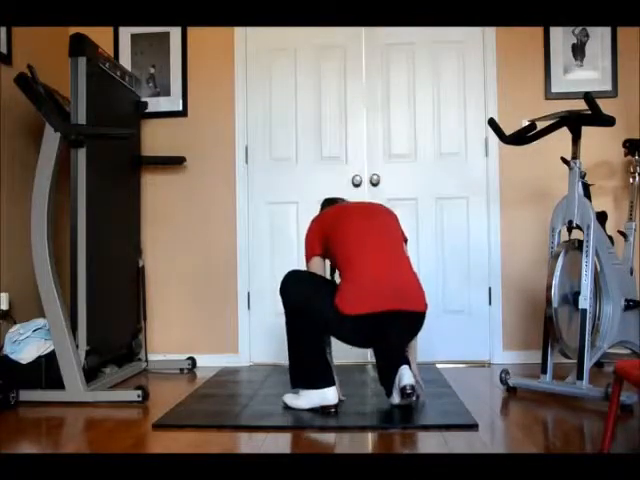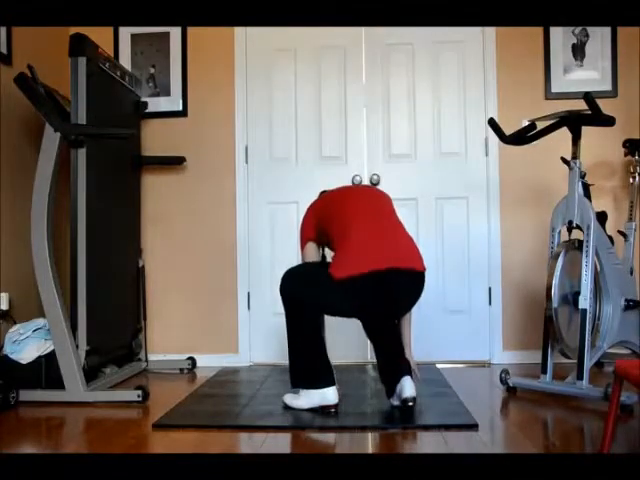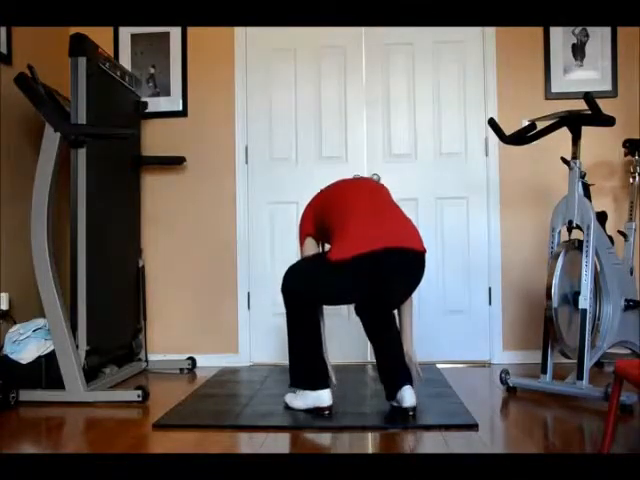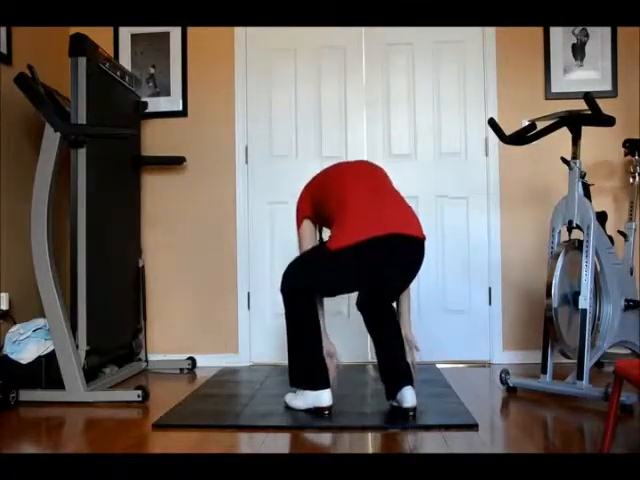
dt=0.4s
person 1, frame 1
left shoulder: (321, 223)
right shoulder: (385, 213)
left elbow: (318, 291)
left wrist: (326, 364)
right wrist: (408, 357)
left hip: (359, 317)
right hip: (413, 316)
left knee: (294, 287)
left ankle: (319, 388)
right ankle: (399, 372)
person 1, frame 2
left shoulder: (316, 210)
right shoulder: (378, 196)
left elbow: (313, 283)
left wrist: (318, 356)
right wrist: (406, 346)
left hip: (359, 277)
right hip: (413, 277)
left knee: (293, 285)
right knee: (377, 308)
left ankle: (319, 388)
right ankle: (400, 381)
person 1, frame 3
left shoulder: (315, 209)
right shoulder: (377, 189)
left elbow: (313, 281)
left wrist: (320, 352)
right wrist: (405, 340)
left hip: (358, 259)
right hip: (413, 258)
left knee: (294, 285)
right knee: (376, 308)
left ankle: (315, 390)
right ankle: (402, 388)
person 1, frame 4
left shoulder: (312, 192)
right shoulder: (374, 172)
left elbow: (313, 268)
left wrist: (322, 338)
right wrist: (404, 325)
left hip: (360, 245)
right hip: (413, 244)
left knee: (294, 285)
right knee: (377, 303)
left ankle: (315, 390)
right ankle: (402, 389)
